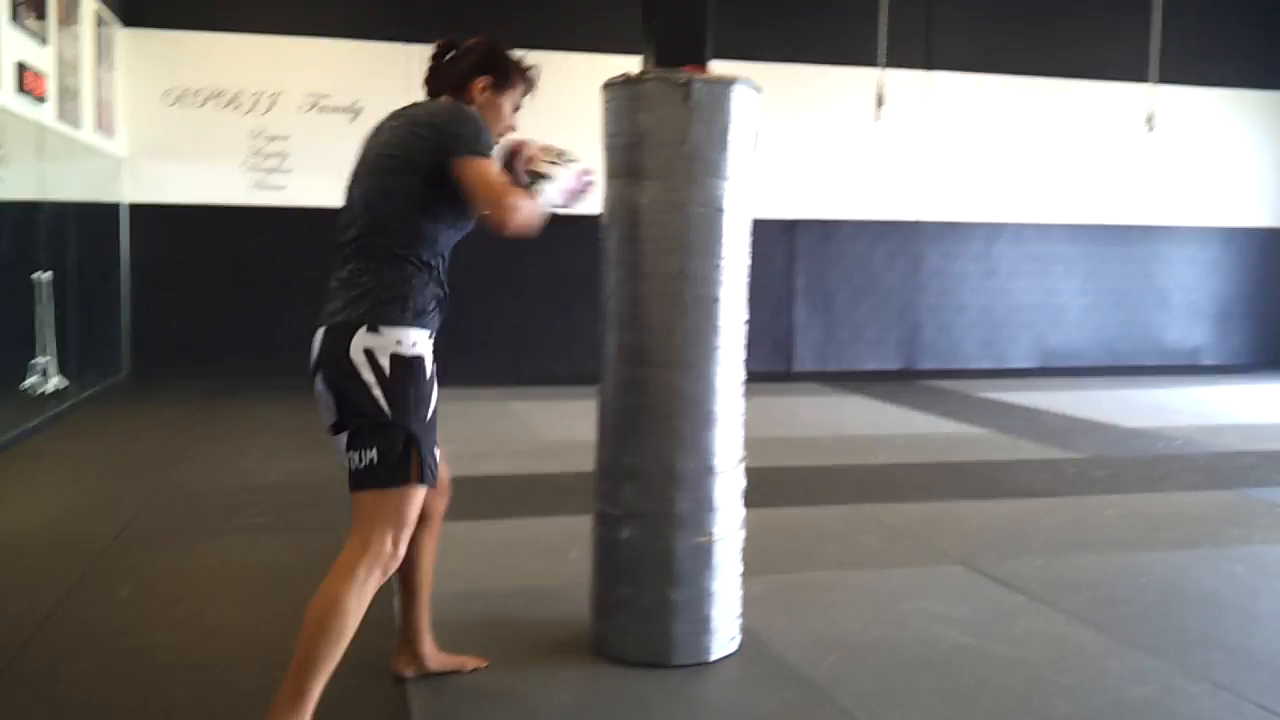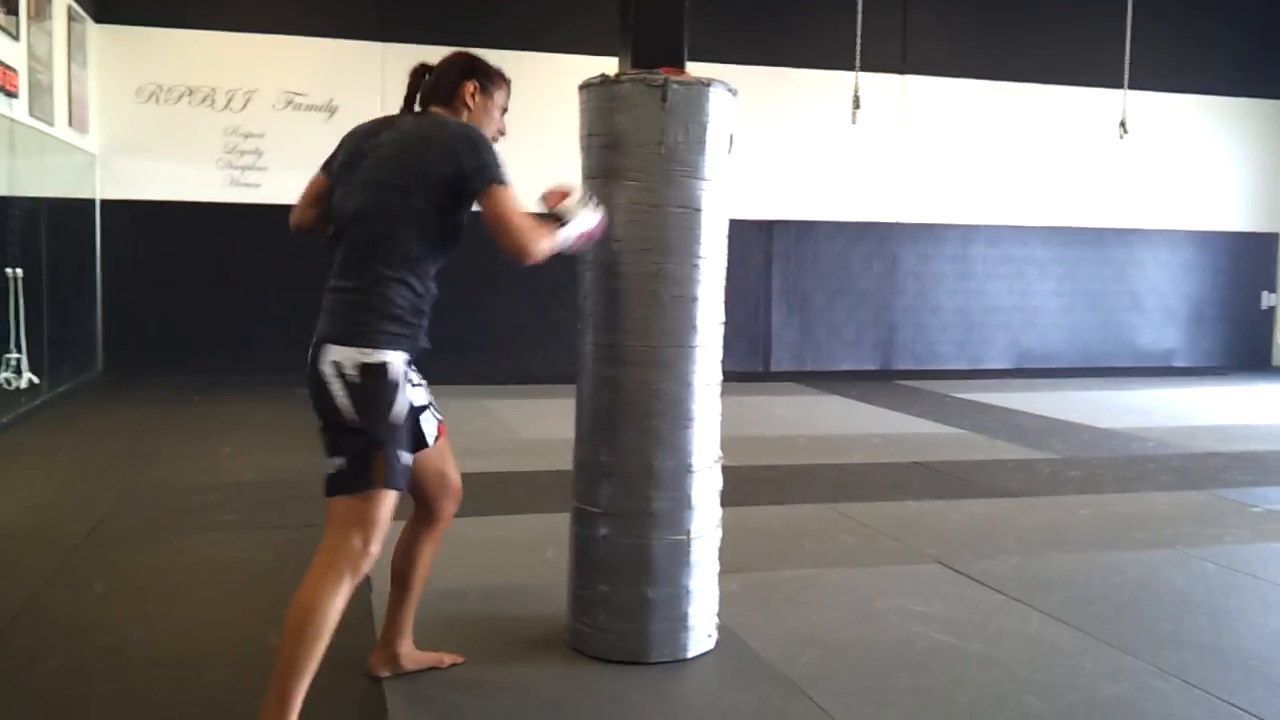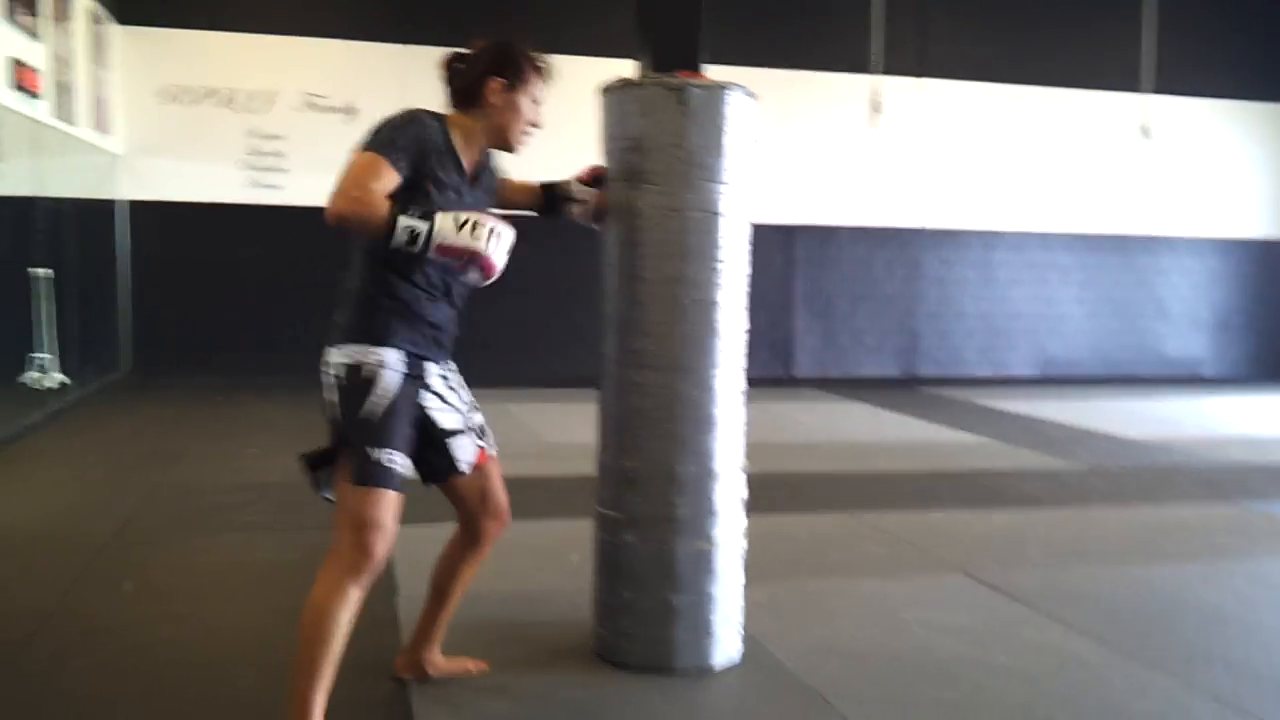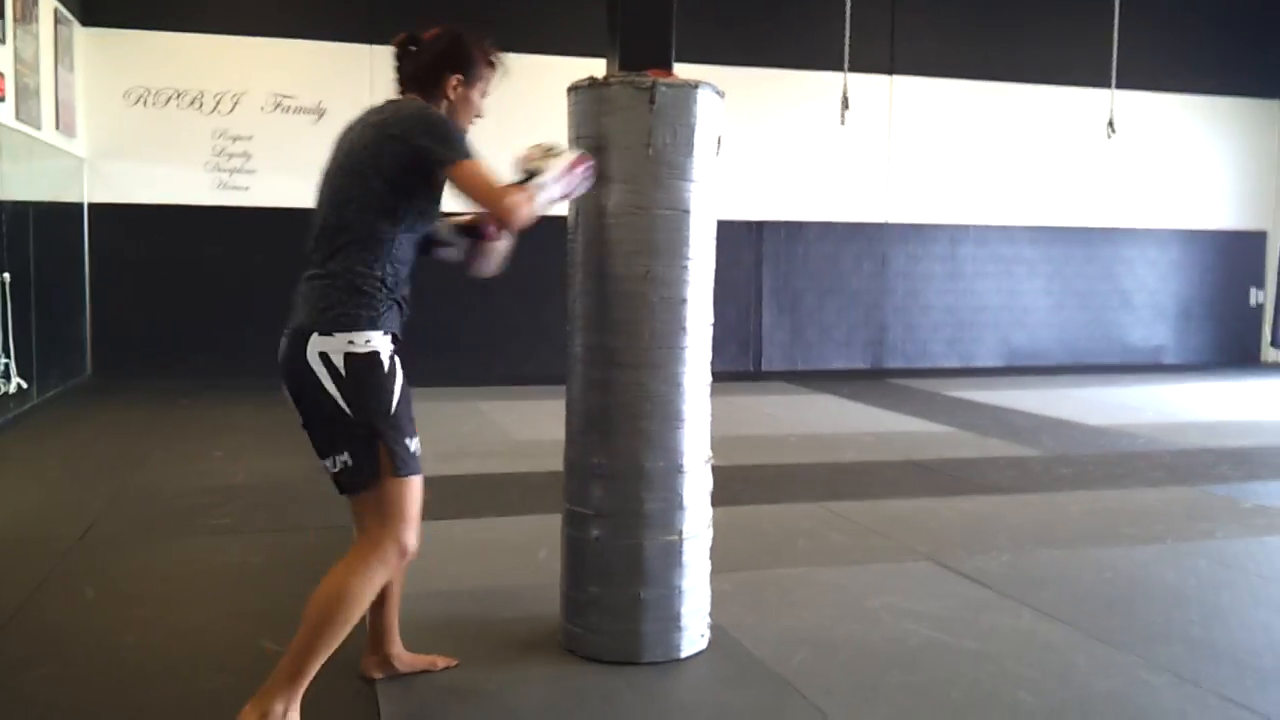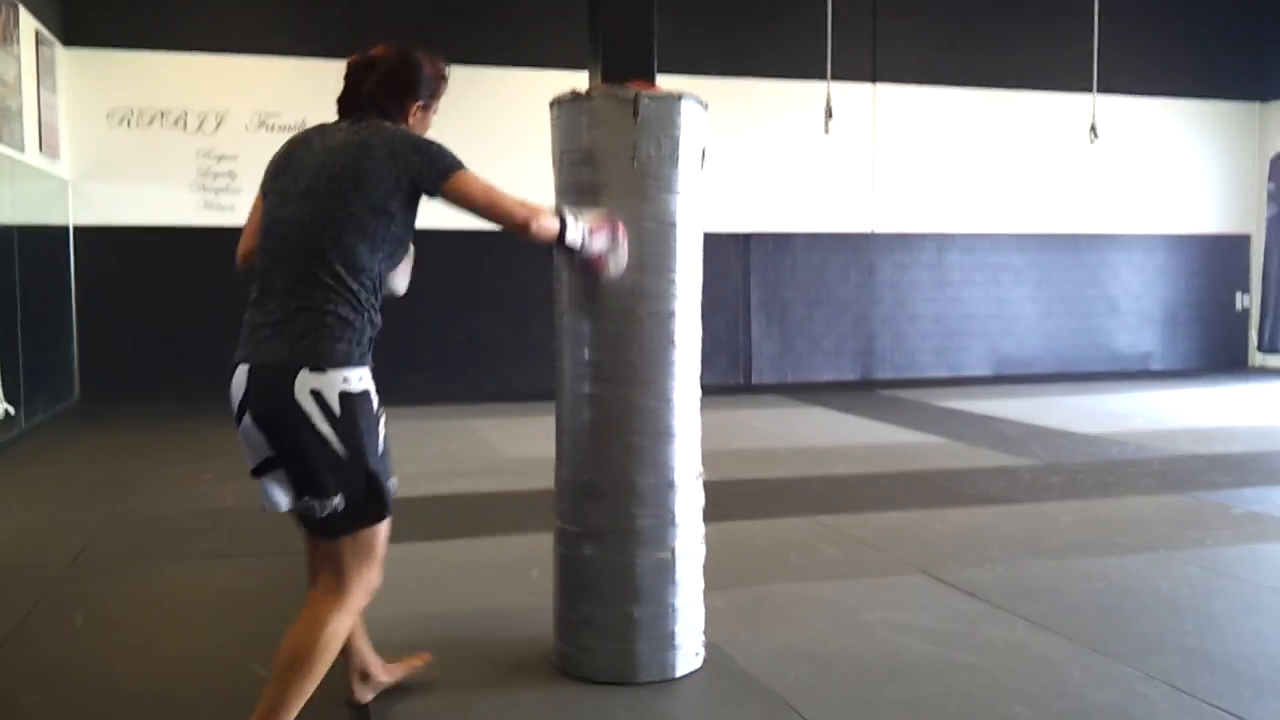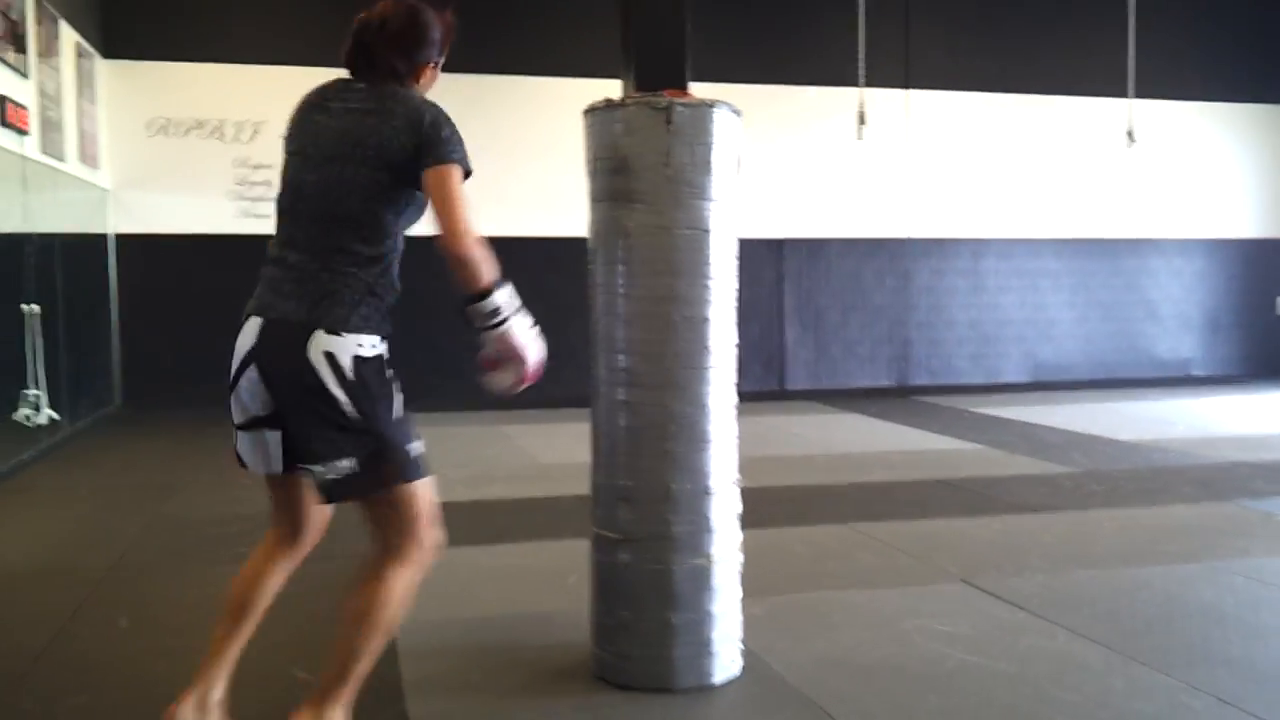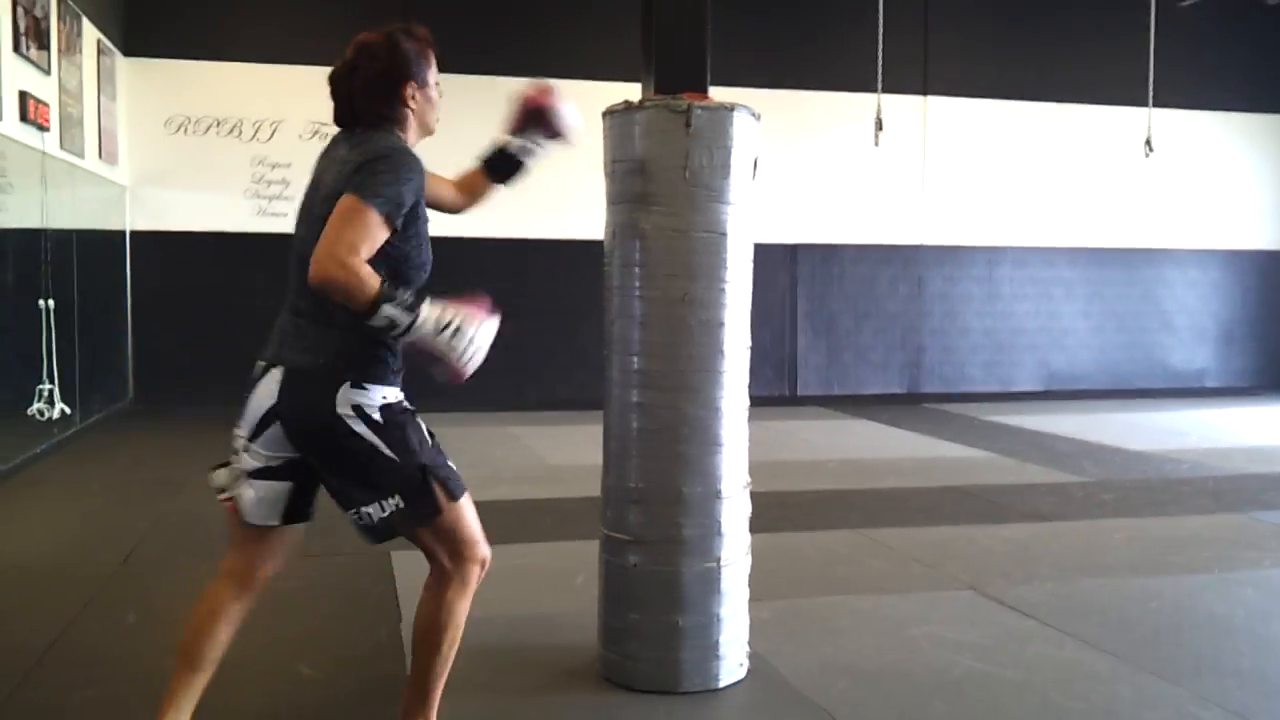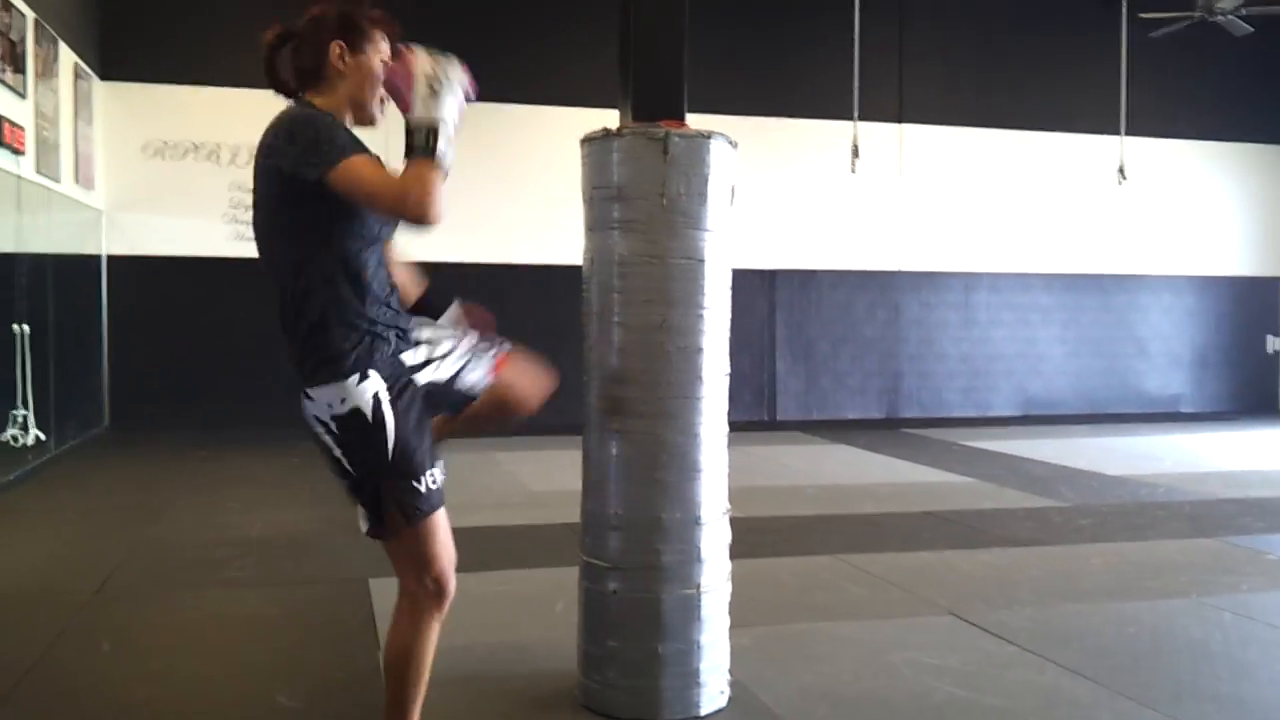
dt=0.2s
person 1, frame 1
left shoulder: (411, 125)
right shoulder: (459, 124)
right elbow: (512, 219)
left wrist: (511, 176)
right wrist: (557, 186)
left hip: (377, 343)
right hip: (384, 341)
left knee: (430, 495)
right knee: (379, 546)
left ankle: (416, 648)
person 1, frame 2
left shoulder: (366, 137)
right shoulder: (465, 143)
left elbow: (304, 219)
right elbow: (526, 247)
right wrist: (572, 221)
left hip: (367, 352)
right hip: (370, 354)
left knee: (440, 496)
right knee: (351, 550)
left ankle: (394, 647)
person 1, frame 3
left shoulder: (476, 161)
right shoulder: (415, 132)
left elbow: (510, 194)
right elbow: (346, 205)
left wrist: (563, 196)
right wrist: (435, 230)
left hip: (429, 366)
right hip: (374, 360)
left knee: (488, 516)
right knee: (360, 553)
left ankle: (421, 653)
person 1, frame 4
left shoulder: (383, 125)
right shoulder: (424, 122)
right elbow: (508, 212)
right wrist: (555, 181)
left hip: (336, 342)
right hip: (347, 344)
left knee: (391, 518)
right knee: (391, 541)
left ankle: (384, 648)
person 1, frame 5
left shoulder: (295, 149)
right shoulder: (405, 151)
left elbow: (249, 256)
right elbow: (523, 218)
right wrist: (582, 234)
left hip: (253, 376)
right hip: (323, 378)
left knee: (333, 536)
right knee: (352, 578)
person 1, frame 6
left shoulder: (319, 105)
right shoulder: (422, 123)
right elbow: (461, 243)
right wrist: (506, 323)
left hip: (267, 338)
right hip: (339, 349)
left knee: (291, 534)
right knee: (412, 543)
person 1, frame 7
left shoulder: (358, 145)
right shoulder: (389, 163)
left elbow: (455, 194)
right elbow: (331, 267)
left wrist: (521, 144)
right wrist: (421, 320)
left hip: (285, 386)
right hip: (349, 397)
left knee: (244, 573)
right knee: (464, 558)
person 1, frame 8
left shoulder: (324, 140)
right shoulder: (303, 135)
right elbow: (421, 206)
left wrist: (442, 309)
right wrist: (432, 118)
left hip: (396, 342)
right hip: (355, 384)
left knee: (526, 386)
right knee: (433, 580)
